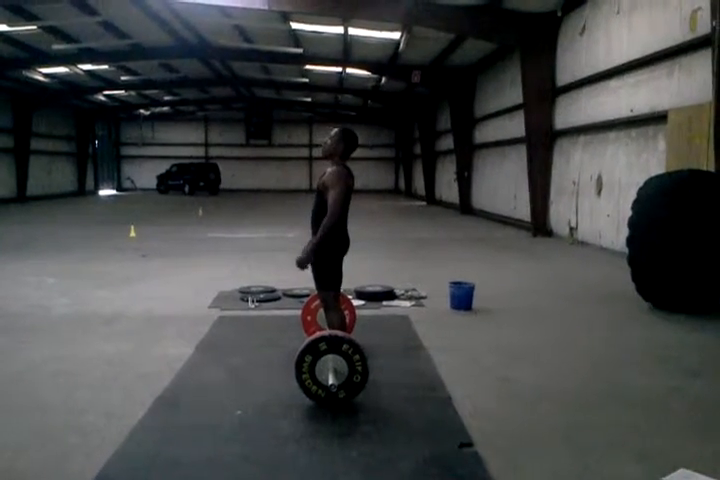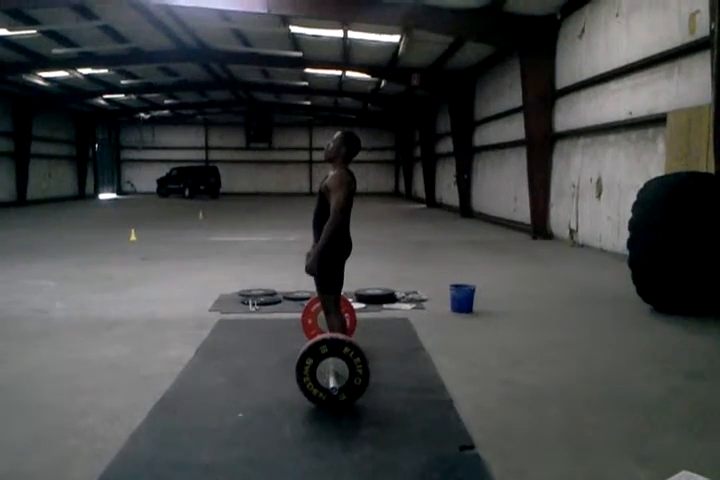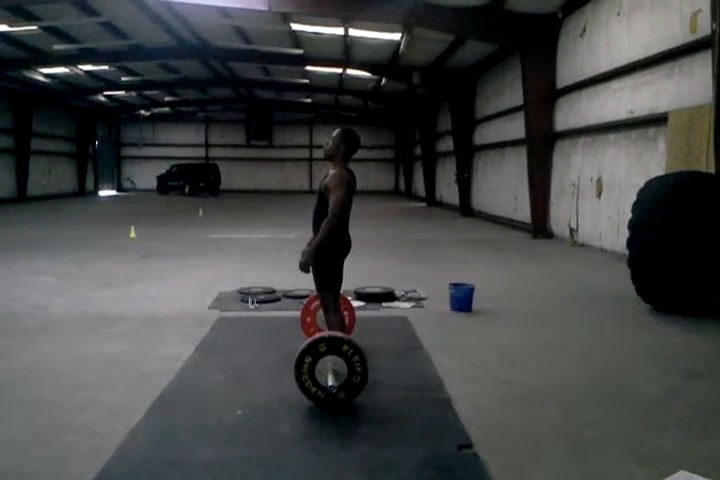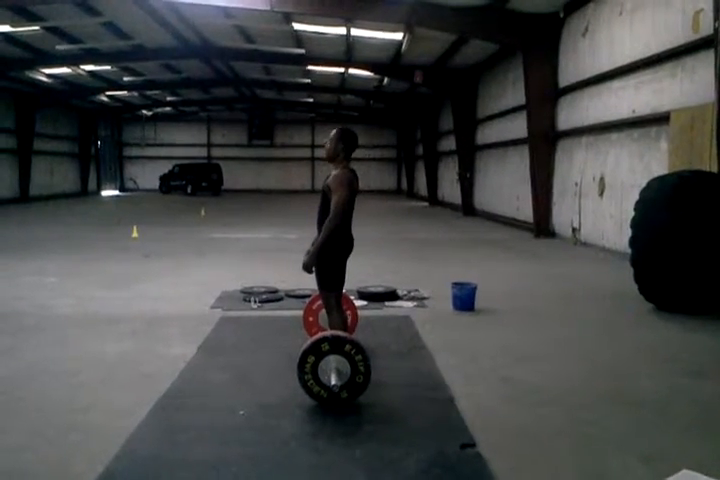
dt=0.4s
person 1, frame 1
left shoulder: (337, 173)
right shoulder: (336, 172)
left elbow: (332, 215)
left wrist: (310, 249)
right wrist: (313, 245)
left hip: (328, 244)
right hip: (326, 243)
left knee: (330, 302)
right knee: (330, 301)
person 1, frame 2
left shoulder: (339, 177)
right shoulder: (337, 175)
left elbow: (335, 219)
left wrist: (316, 254)
right wrist: (315, 248)
left hip: (331, 248)
right hip: (329, 246)
left knee: (331, 306)
right knee: (330, 305)
person 1, frame 3
left shoulder: (339, 176)
right shoulder: (337, 174)
left elbow: (333, 218)
left wrist: (311, 252)
right wrist: (311, 245)
left hip: (330, 246)
right hip: (328, 244)
left knee: (330, 306)
right knee: (330, 304)
person 1, frame 4
left shoulder: (341, 176)
right shoulder: (340, 174)
left elbow: (335, 218)
left wrist: (313, 254)
right wrist: (314, 247)
left hip: (333, 246)
right hip: (332, 244)
left knee: (332, 304)
right knee: (332, 302)
